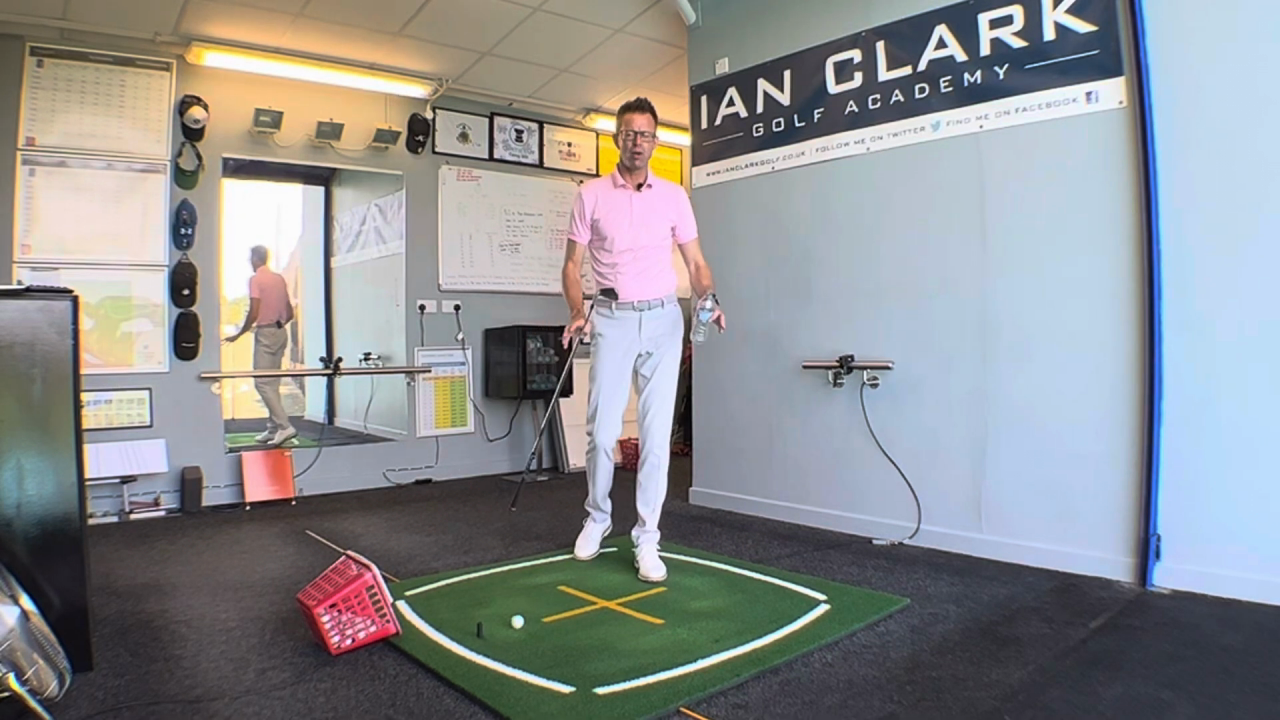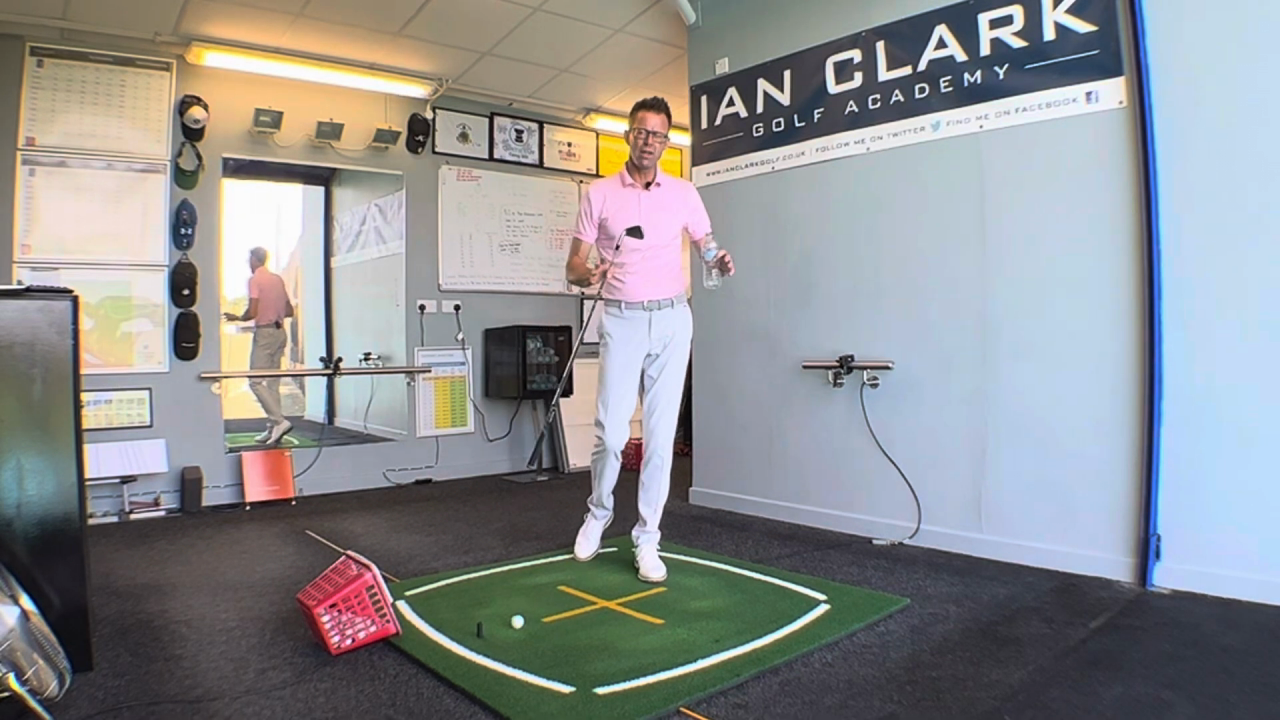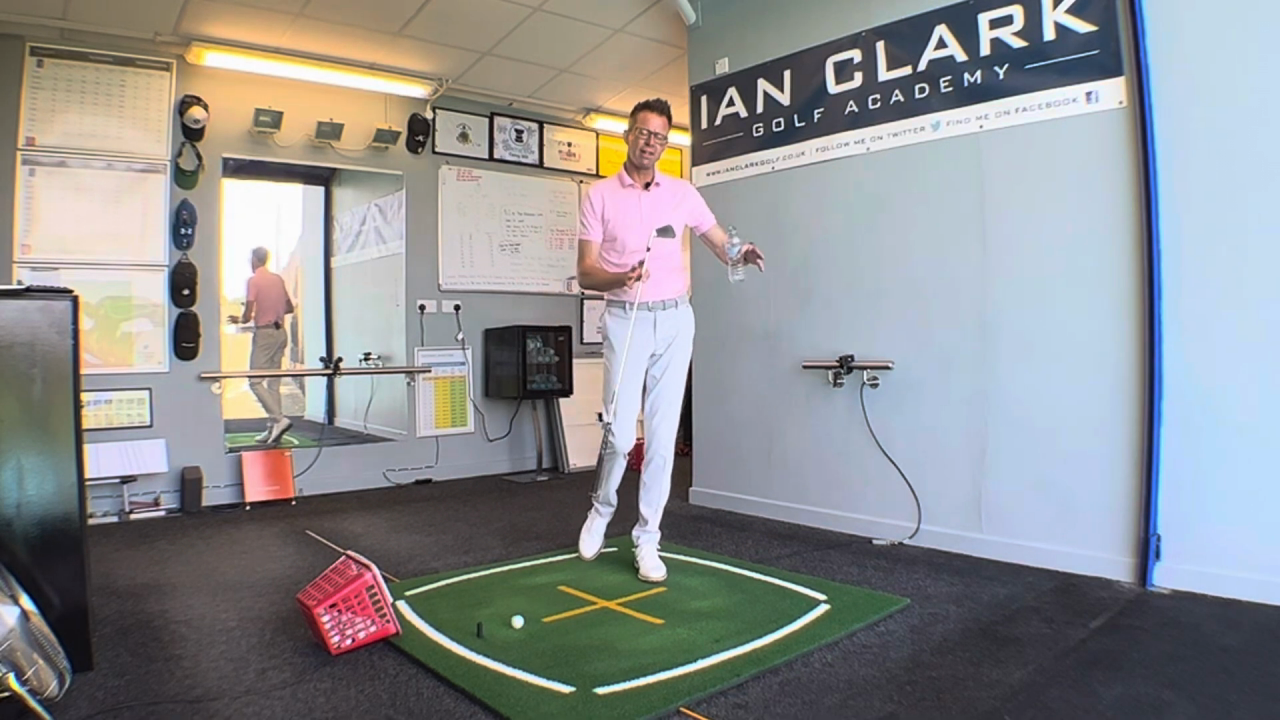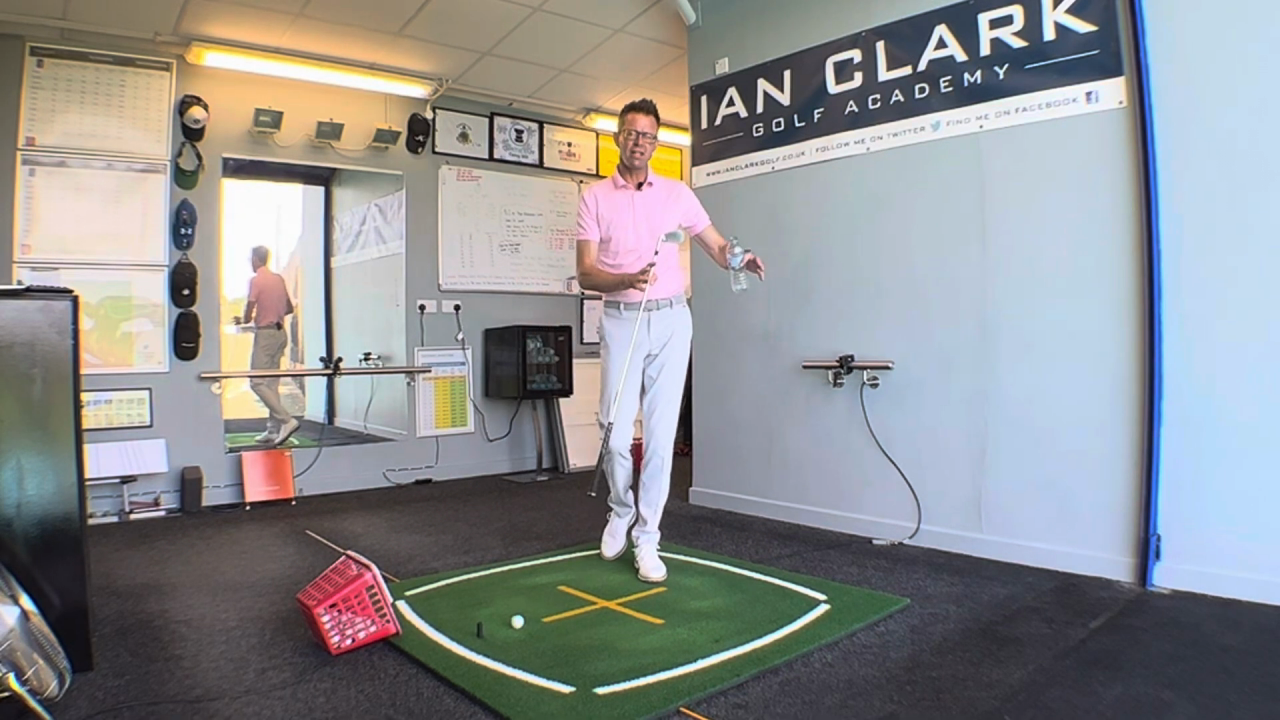
dt=0.5s
person 1, frame 1
left shoulder: (674, 195)
right shoulder: (590, 194)
left elbow: (696, 261)
right elbow: (572, 264)
left wrist: (710, 299)
right wrist: (577, 311)
left hip: (663, 320)
right hip: (612, 322)
left knee: (656, 435)
right knee: (602, 431)
left ankle: (647, 540)
right ankle: (597, 517)
person 1, frame 2
left shoulder: (683, 193)
right shoulder: (598, 193)
left elbow: (709, 250)
right elbow: (574, 263)
left wrist: (721, 262)
right wrist: (587, 274)
left hip: (672, 320)
right hip: (621, 321)
left knee: (660, 437)
right knee: (610, 433)
left ankle: (646, 540)
right ankle: (598, 513)
person 1, frame 3
left shoulder: (684, 192)
right shoulder: (599, 195)
left elbow: (722, 246)
right elbow: (586, 273)
left wrist: (743, 254)
right wrist: (621, 277)
left hip: (675, 320)
right hip: (625, 320)
left knee: (662, 437)
right knee: (619, 433)
left ankle: (647, 540)
right ankle: (602, 508)
person 1, frame 4
left shoulder: (677, 193)
right shoulder: (594, 197)
left elbow: (716, 246)
right elbow: (585, 273)
left wrist: (741, 260)
right wrist: (629, 280)
left hip: (671, 320)
right hip: (621, 321)
left knee: (661, 436)
right knee: (616, 434)
left ankle: (647, 539)
right ankle: (621, 511)
person 2, frame 1
left shoulder: (256, 279)
right shoulder: (280, 279)
left elbow: (254, 314)
right elbow: (290, 314)
left wrist: (239, 335)
left hip: (265, 333)
right hip: (281, 332)
left knee: (262, 383)
right knee: (272, 383)
left ankle: (284, 426)
right ankle: (273, 429)
person 2, frame 2
left shoulder: (255, 279)
right shoulder: (278, 279)
left elbow: (252, 312)
right elbow: (290, 311)
left wrist: (237, 317)
left hip: (264, 333)
right hip: (279, 332)
left knee: (256, 381)
right knee: (272, 382)
left ankle: (279, 421)
right ankle: (273, 429)
person 2, frame 3
left shoulder: (254, 280)
right shoulder: (278, 279)
left elbow: (248, 316)
right elbow: (290, 308)
left wrist: (239, 320)
left hip: (264, 334)
right hip: (279, 333)
left knee: (256, 381)
right knee: (273, 382)
left ankle: (279, 420)
right ankle: (273, 428)
person 2, frame 4
left shoulder: (256, 280)
right shoulder: (279, 279)
left elbow: (248, 316)
right elbow: (289, 308)
left wrist: (242, 320)
left hip: (265, 334)
right hip: (279, 333)
left knee: (257, 382)
right knee: (271, 383)
left ankle: (287, 420)
right ankle: (273, 429)
